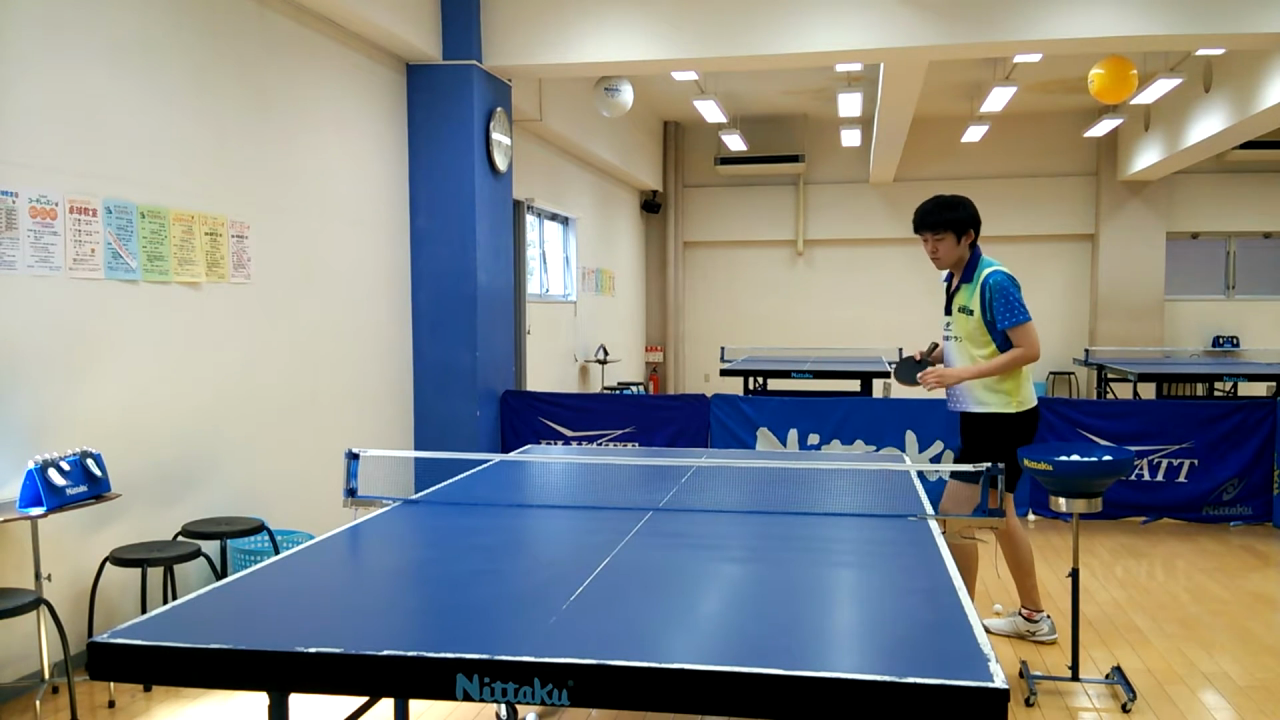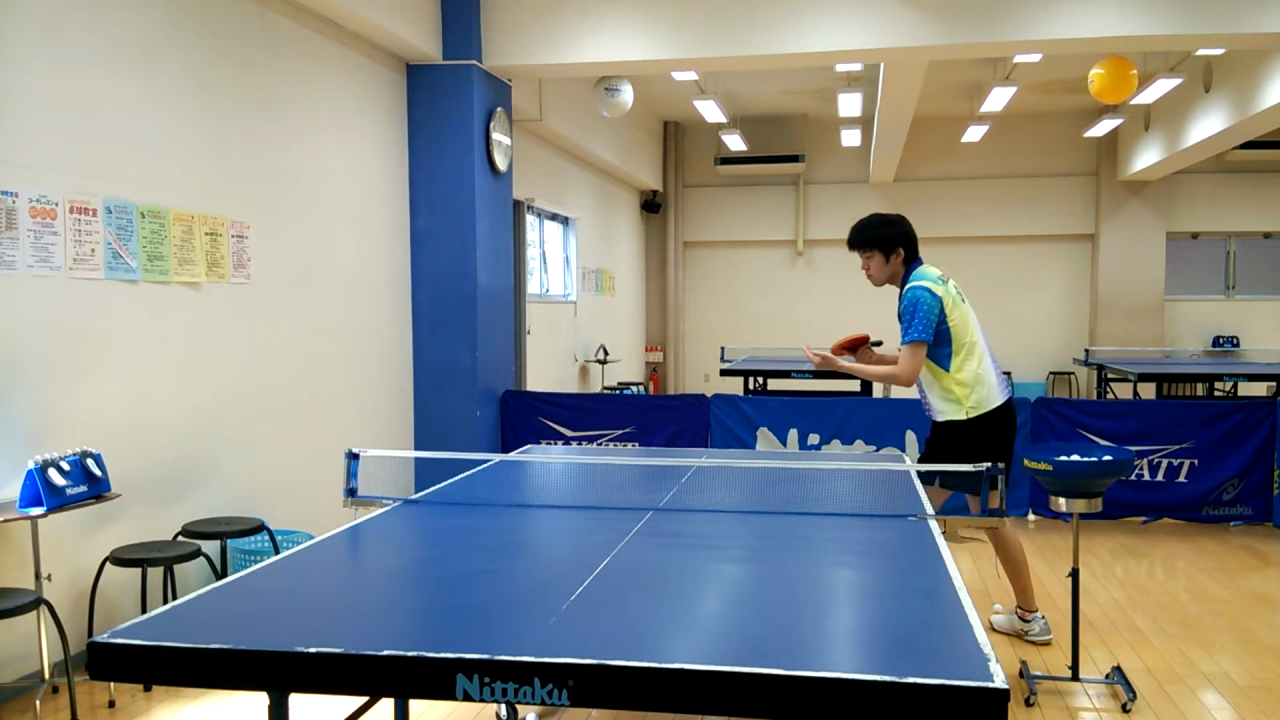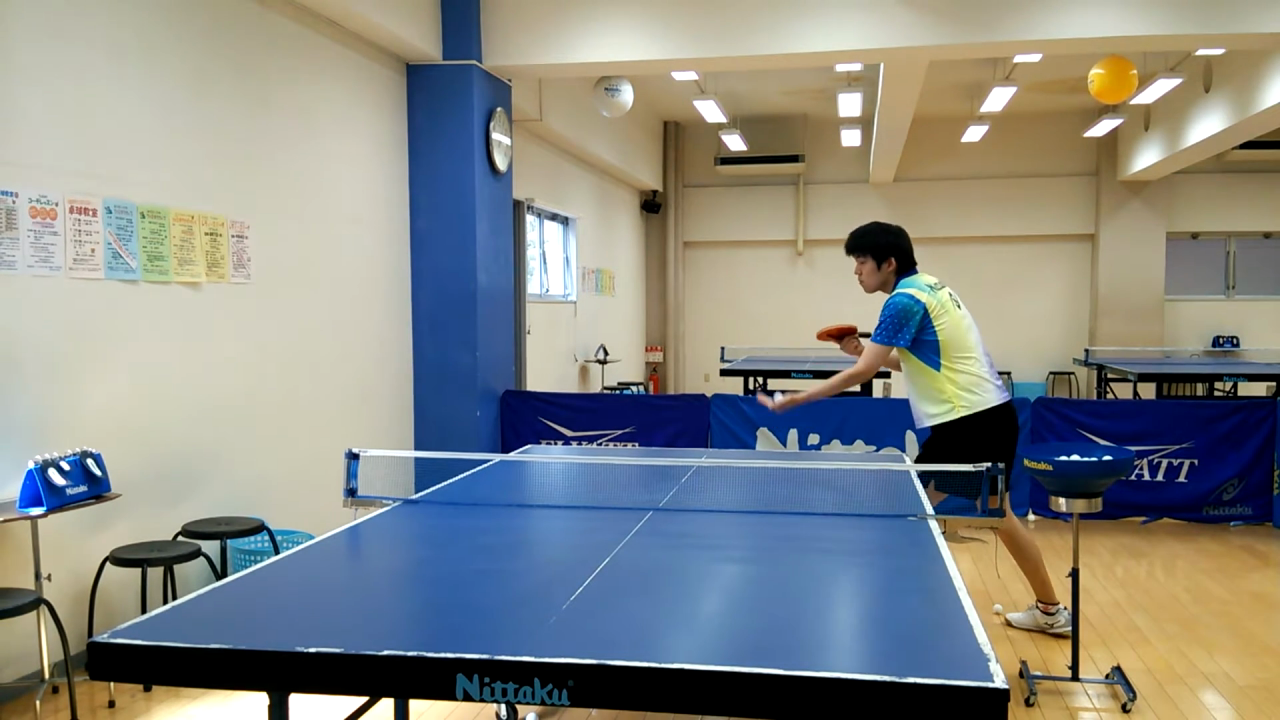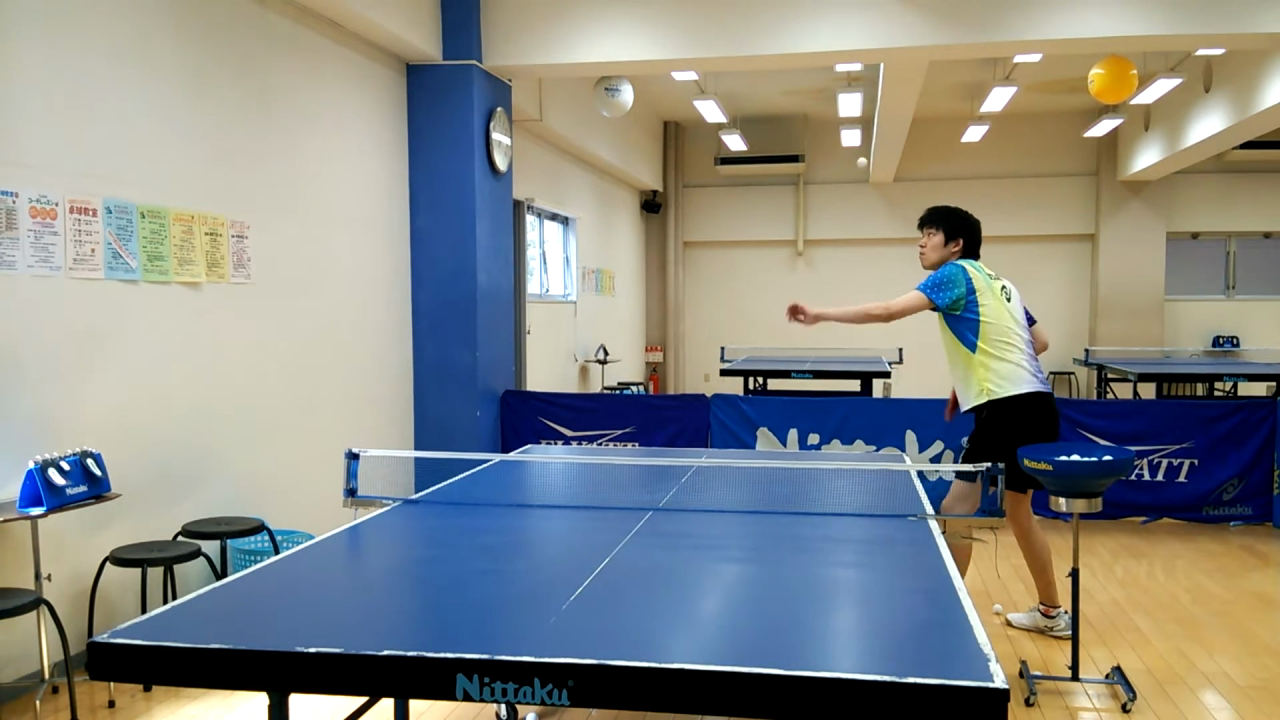
dt=0.5s
person 1, frame 1
left shoulder: (994, 280)
right shoulder: (953, 279)
left elbow: (1028, 350)
left wrist: (958, 374)
right wrist: (936, 357)
left hip: (1000, 415)
right hip: (983, 413)
left knee: (951, 515)
right knee: (1001, 515)
right ankle: (1034, 616)
person 1, frame 2
left shoulder: (918, 293)
right shoulder: (929, 281)
left elbow: (906, 375)
left wrist: (842, 366)
right wrist: (878, 358)
left hip: (968, 420)
right hip: (992, 413)
right knee: (992, 515)
right ankle: (1029, 616)
person 1, frame 3
left shoulder: (905, 300)
right shoulder: (928, 287)
left elbow: (861, 372)
left wrist: (797, 398)
right wrist: (873, 349)
left hip: (968, 423)
right hip: (996, 415)
right knee: (999, 515)
right ankle: (1051, 610)
person 1, frame 4
left shoulder: (957, 274)
right shoulder: (998, 283)
left elbow: (888, 311)
right elbow: (1040, 342)
left wrist: (820, 314)
left hip: (1007, 410)
right hip: (1036, 406)
left knee: (955, 513)
right knee: (1018, 511)
right ankle: (1051, 613)
